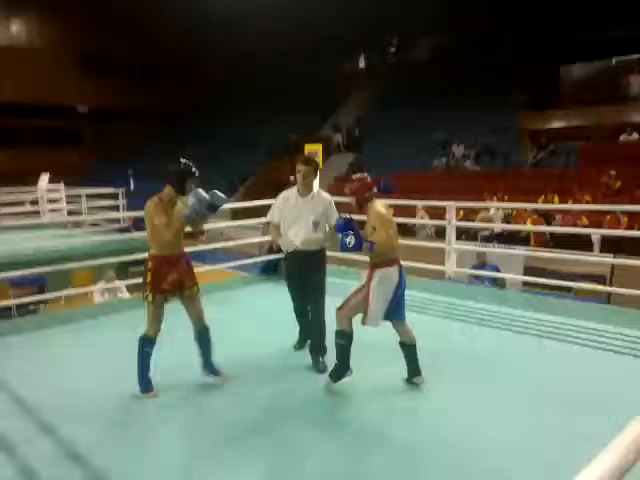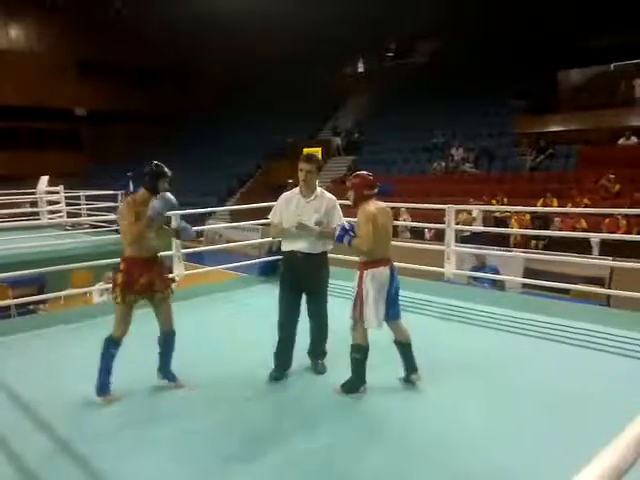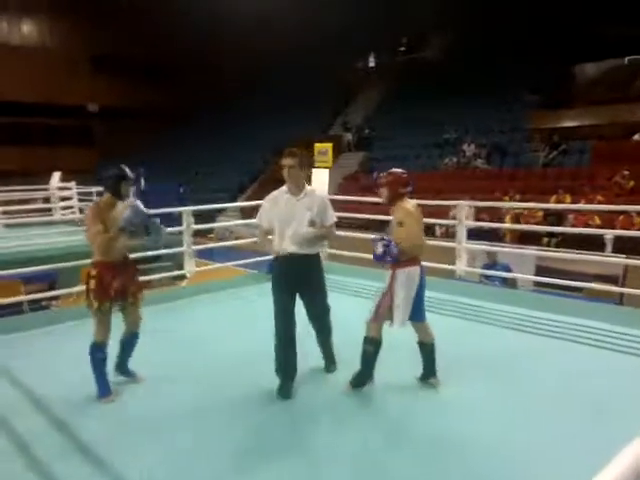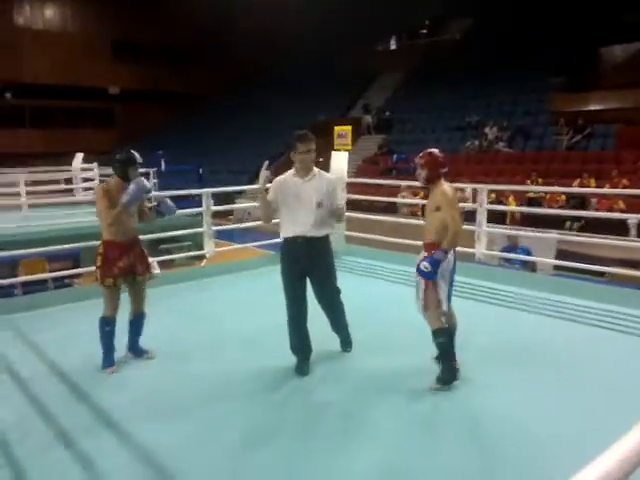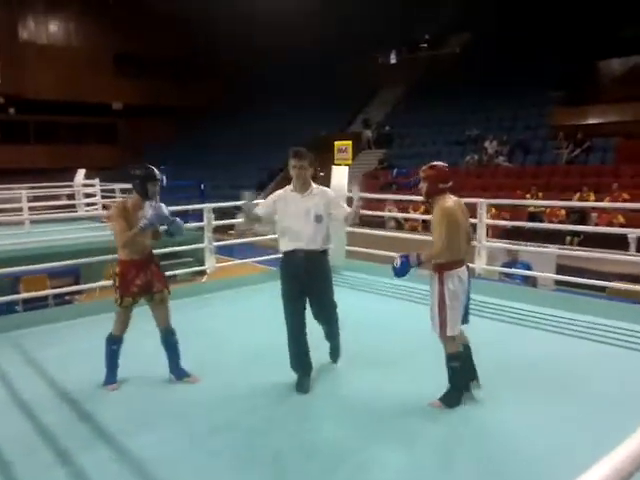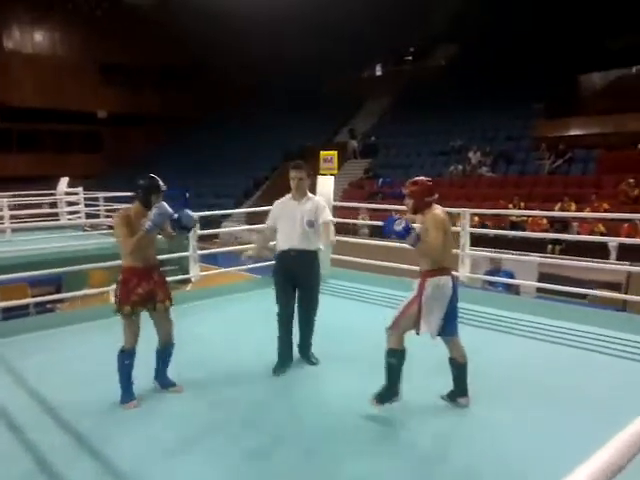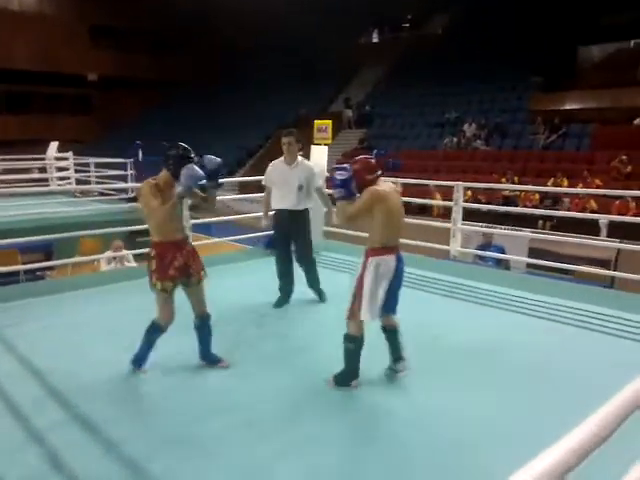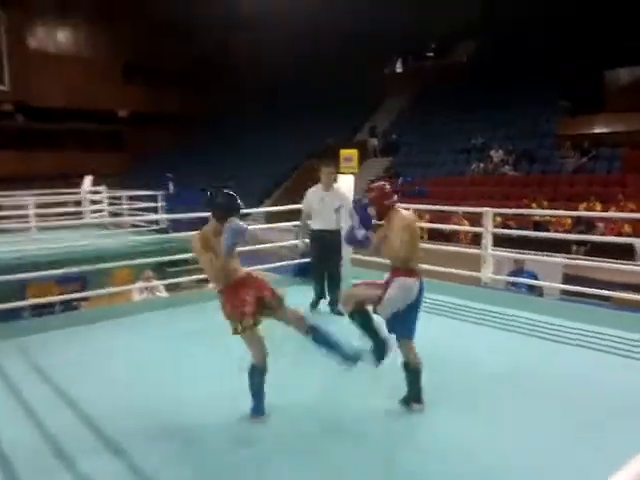
dt=0.5s
person 1, frame 1
left shoulder: (183, 201)
right shoulder: (155, 205)
left elbow: (198, 226)
right elbow: (168, 236)
left wrist: (209, 209)
right wrist: (188, 214)
left hip: (181, 263)
right hip: (160, 267)
left knee: (199, 320)
right knee: (154, 328)
left ankle: (208, 364)
right ankle: (144, 380)
person 1, frame 2
left shoulder: (156, 203)
right shoulder: (128, 205)
right elbow: (131, 238)
left wrist: (177, 232)
right wrist: (151, 215)
left hip: (155, 265)
right hip: (132, 268)
left knee: (168, 325)
right knee: (120, 330)
left ankle: (164, 370)
right ankle: (102, 383)
person 1, frame 3
left shoulder: (125, 206)
right shoulder: (94, 211)
right elbow: (101, 244)
left wrist: (144, 228)
right wrist: (123, 224)
left hip: (125, 268)
right hip: (103, 273)
left knee: (134, 326)
right knee: (102, 333)
left ankle: (121, 365)
right ankle: (102, 385)
person 1, frame 4
left shoulder: (135, 190)
right shoulder: (103, 191)
left elbow: (145, 219)
right elbow: (108, 221)
left wrist: (159, 210)
right wrist: (127, 200)
left hip: (134, 248)
right hip: (112, 252)
left knee: (139, 306)
right knee: (111, 309)
left ankle: (134, 346)
right ankle: (108, 357)
person 1, frame 5
left shoulder: (152, 206)
right shoulder: (120, 209)
right elbow: (123, 241)
left wrist: (171, 230)
right wrist: (146, 223)
left hip: (151, 266)
right hip: (129, 270)
left knee: (165, 324)
right knee: (120, 327)
left ankle: (176, 368)
right ankle: (111, 374)
person 1, frame 6
left shoulder: (156, 215)
right shoulder: (123, 217)
left elbow: (172, 239)
right elbow: (128, 249)
left wrist: (182, 227)
right wrist: (150, 225)
left hip: (154, 275)
right hip: (131, 278)
left knee: (167, 335)
right knee: (131, 341)
left ankle: (161, 377)
right ankle: (126, 392)
person 1, frame 7
left shoulder: (183, 183)
right shoulder: (150, 187)
right elbow: (162, 216)
left wrist: (207, 182)
right wrist: (181, 190)
left hip: (186, 248)
right hip: (163, 253)
left knee: (201, 309)
right knee: (166, 317)
left ankle: (206, 354)
right ankle: (140, 356)
person 1, frame 8
left shoulder: (228, 231)
right shoulder: (199, 240)
right elbow: (214, 275)
right wrist: (227, 247)
left hip: (250, 282)
right hip: (232, 294)
left knee: (300, 322)
right knee: (259, 354)
left ankle: (345, 354)
right ankle: (257, 405)
person 2, frame 1
left shoulder: (377, 212)
right shoulder: (378, 209)
left elbow: (390, 245)
left wrist: (361, 244)
right wrist: (353, 231)
left hip: (382, 274)
right hip: (393, 271)
left knee: (344, 313)
right knee: (399, 323)
left ankle: (342, 367)
right ankle: (415, 373)
person 2, frame 2
left shoulder: (365, 211)
right shoulder: (384, 209)
left elbow: (365, 246)
left wrist: (346, 237)
right wrist: (355, 232)
left hip: (372, 273)
right hip: (387, 268)
left knee: (359, 327)
right knee: (394, 322)
left ankle: (357, 380)
right ankle: (411, 371)
person 2, frame 3
left shoulder: (405, 209)
right shoulder: (404, 208)
left elbow: (418, 243)
left wrist: (392, 250)
right wrist: (389, 244)
left hip: (405, 271)
right hip: (413, 270)
left knee: (375, 321)
right knee: (419, 322)
left ankle: (365, 374)
right ankle: (430, 374)
person 2, frame 4
left shoulder: (443, 192)
right shoulder: (437, 190)
left elbow: (456, 229)
left wrist: (439, 256)
left hip: (436, 254)
right hip: (438, 253)
left knee: (431, 311)
right knee: (444, 307)
left ankle: (449, 368)
right ankle: (449, 356)
person 2, frame 5
left shoulder: (442, 207)
right shoulder: (457, 203)
left elbow: (438, 248)
right elbow: (468, 239)
left wrist: (413, 259)
left hip: (448, 274)
right hip: (460, 269)
left knee: (448, 335)
right knee: (455, 329)
left ankle: (455, 392)
right ankle: (470, 376)
person 2, frame 6
left shoulder: (433, 217)
right shoulder: (434, 214)
left elbow: (435, 251)
left wrist: (411, 236)
left hip: (433, 283)
right hip: (446, 281)
left knee: (395, 332)
right knee: (451, 339)
left ankle: (391, 389)
right ankle: (460, 393)
person 2, frame 7
left shoulder: (374, 192)
right shoulder: (392, 188)
left elbow: (345, 217)
left wrist: (339, 190)
right wrist: (350, 193)
left hip: (378, 259)
right hip: (394, 257)
left knee: (355, 318)
right knee: (385, 312)
left ankle: (350, 374)
right ankle: (397, 359)
person 2, frame 8
left shoulder: (400, 218)
right shoulder: (396, 218)
left elbow: (398, 253)
right elbow: (384, 242)
left wrist: (368, 241)
right wrist: (365, 226)
left hip: (402, 282)
right hip: (411, 282)
left knee: (349, 298)
right knee: (405, 341)
left ankle: (377, 342)
right ankle: (415, 397)
person 3, frame 1
left shoulder: (325, 200)
right shoulder: (283, 199)
left elbow: (334, 229)
right elbow: (273, 228)
left wrist: (319, 238)
right wrist: (281, 242)
left hip: (315, 256)
right hip: (292, 256)
left knee: (316, 305)
right knee: (298, 301)
left ankle: (318, 353)
right ankle: (305, 333)
person 3, frame 2
left shoulder: (328, 201)
right shoulder: (286, 199)
left elbow: (336, 232)
right elbow: (273, 231)
left wrist: (314, 230)
right wrist: (289, 228)
left hip: (316, 261)
right hip: (291, 260)
left knee: (317, 312)
right knee: (286, 314)
left ankle: (317, 355)
right ankle: (282, 362)
person 3, frame 3
left shoulder: (319, 198)
right shoulder: (273, 199)
left elbow: (331, 231)
right elbow: (263, 234)
left wrist: (312, 233)
right wrist: (273, 245)
left hip: (310, 262)
right hip: (283, 263)
left knee: (319, 313)
right knee: (283, 322)
left ankle: (328, 354)
right ankle: (286, 377)
person 3, frame 4
left shoulder: (327, 181)
right shoulder: (281, 183)
left elbow: (340, 216)
right elbow: (266, 217)
left wrist: (330, 211)
right wrist: (262, 188)
left hip: (319, 246)
right hip: (291, 247)
left knee: (330, 297)
right knee: (295, 305)
left ankle: (344, 335)
right ankle: (302, 355)
person 3, frame 5
left shoulder: (325, 196)
right shoulder: (279, 197)
left elbow: (349, 218)
right elbow: (253, 219)
left wrist: (357, 205)
right wrist: (248, 209)
left hip: (317, 260)
right hip: (291, 262)
left knee: (326, 310)
right knee: (294, 320)
left ankle: (334, 344)
right ankle: (303, 372)
person 3, frame 6
left shoulder: (317, 204)
right shoulder: (280, 205)
left elbow: (327, 226)
right elbow: (269, 232)
left wrist: (329, 239)
right wrist: (255, 250)
left hip: (309, 259)
right hip: (285, 259)
left knee: (308, 307)
right knee: (285, 310)
left ankle: (305, 349)
right ankle: (284, 356)
person 3, frame 7
left shoulder: (307, 168)
right shoulder: (273, 167)
left elbow: (320, 190)
right elbow: (268, 193)
left wrist: (331, 210)
right wrist: (265, 216)
left hip: (300, 215)
right hip: (280, 215)
left knee: (305, 256)
right knee: (282, 257)
left ankle: (316, 287)
right ankle: (285, 293)
person 3, frame 8
left shoulder: (340, 194)
right shoulder: (311, 193)
right elbow: (304, 216)
right wrist: (302, 235)
left hip: (334, 235)
right hip: (317, 234)
left knee: (334, 270)
right knee: (317, 268)
left ankle: (334, 303)
right ankle: (318, 296)
